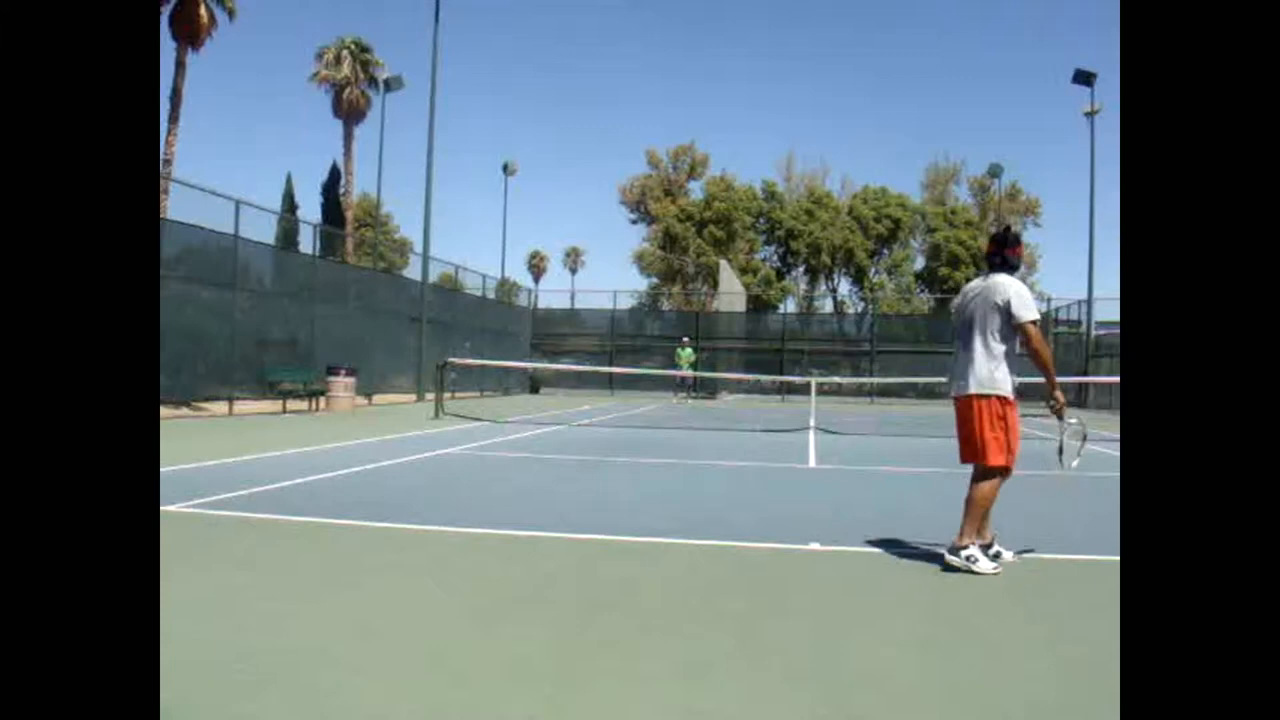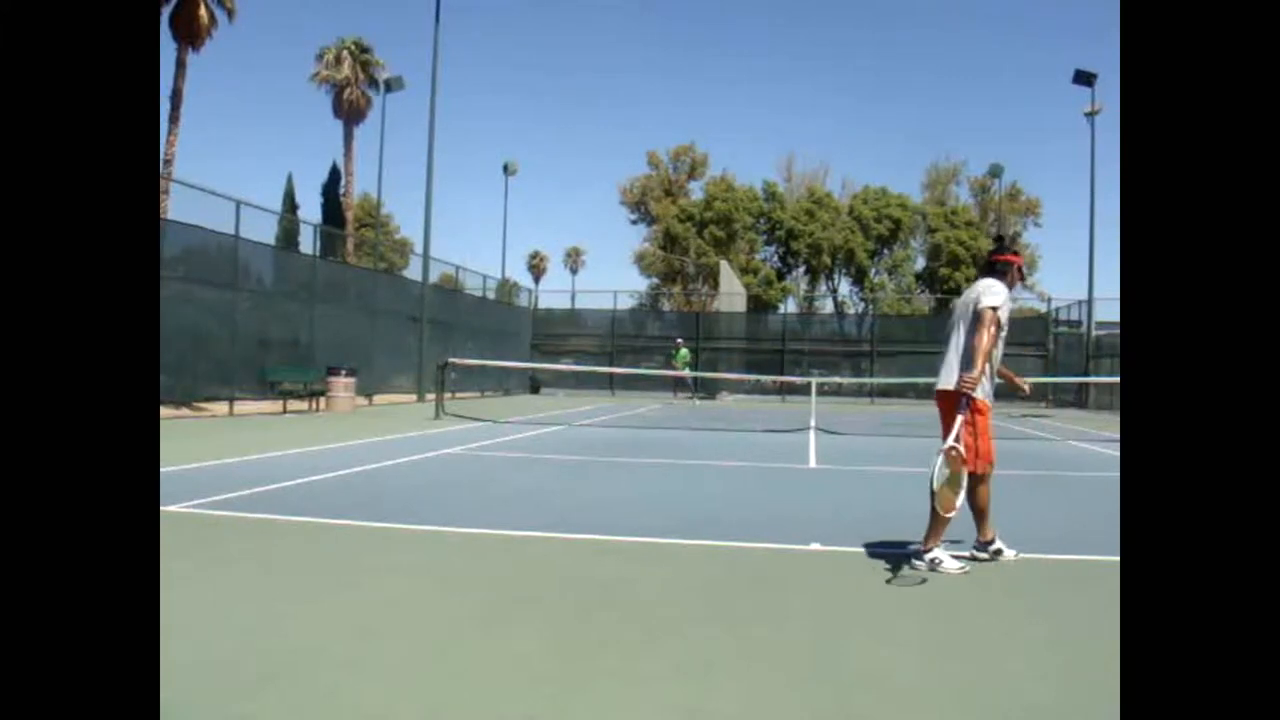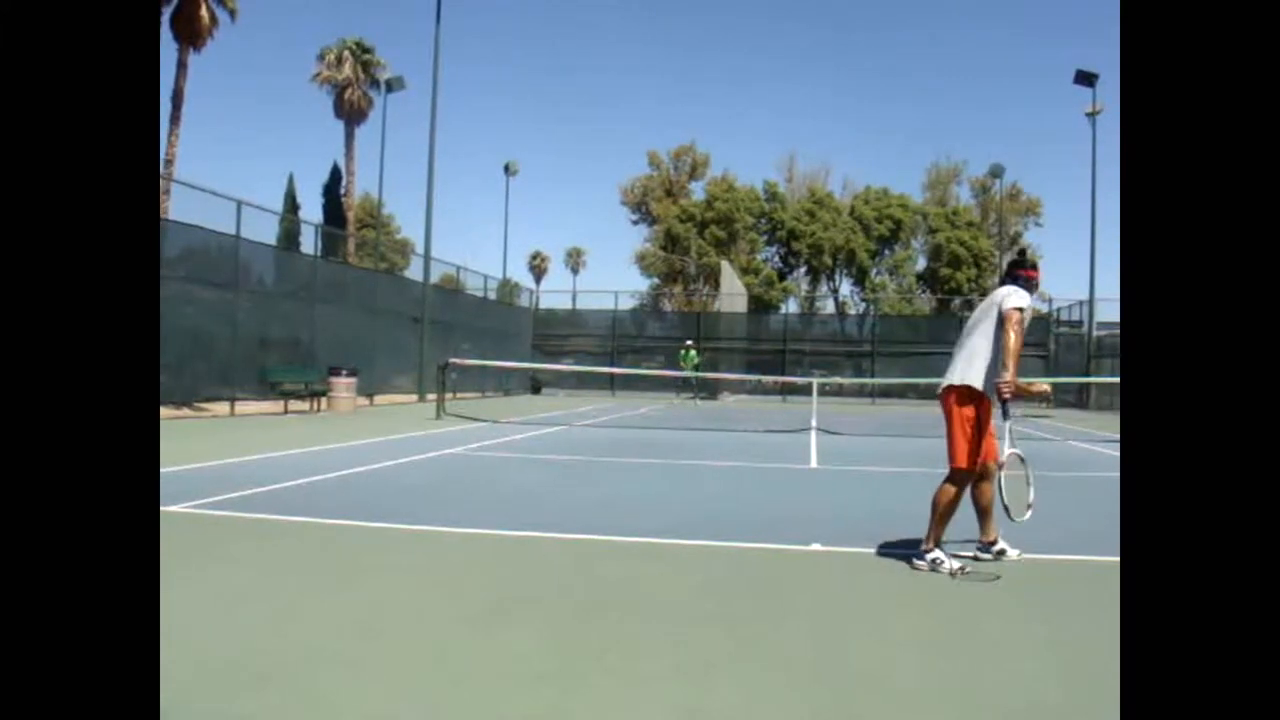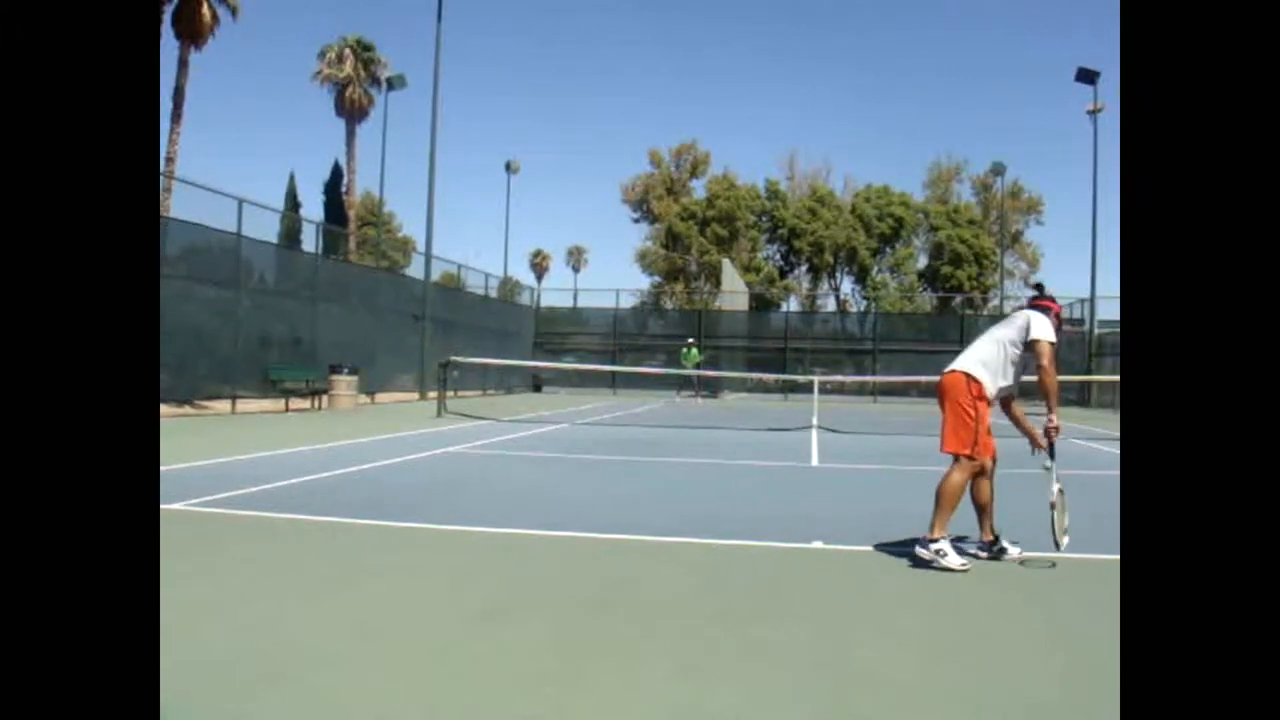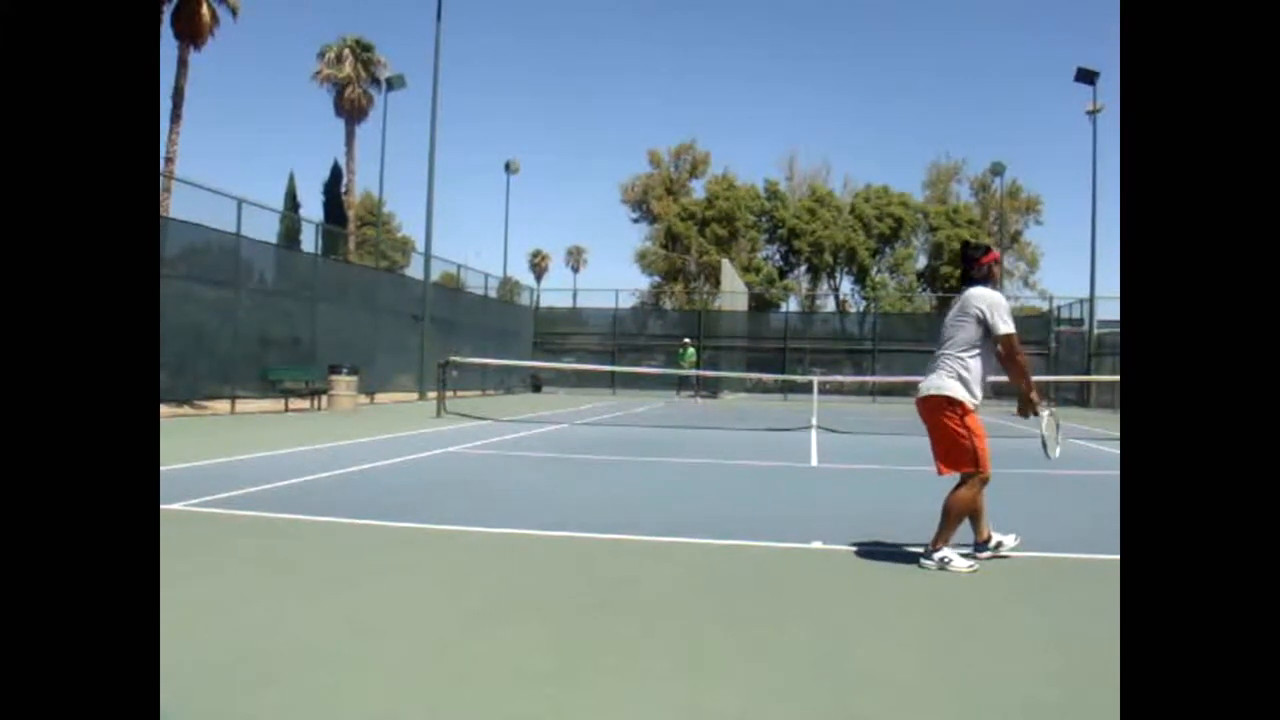
dt=1s
person 1, frame 1
left shoulder: (968, 290)
right shoulder: (1013, 289)
right elbow: (1034, 341)
right wrist: (1053, 387)
left hip: (964, 388)
right hip: (991, 390)
left knee: (985, 468)
right knee: (996, 470)
left ankle: (985, 542)
right ankle: (962, 544)
person 1, frame 2
left shoulder: (978, 292)
right shoulder: (995, 290)
right elbow: (987, 329)
left wrist: (1010, 378)
right wrist: (976, 372)
left hip: (968, 392)
right hip: (963, 392)
left knee: (982, 468)
right knee: (964, 471)
left ankle: (986, 540)
right ankle: (928, 549)
person 1, frame 3
left shoulder: (993, 301)
right shoulder: (1017, 296)
right elbow: (1012, 329)
left wrist: (1026, 389)
right wrist: (1009, 367)
left hip: (974, 392)
right hip: (968, 391)
left knee: (989, 468)
right knee: (963, 471)
left ankle: (989, 541)
right ankle: (929, 550)
person 1, frame 4
left shoulder: (1015, 337)
right shoulder: (1039, 319)
left elbow: (1008, 400)
right elbow: (1046, 365)
left wrist: (1032, 436)
right wrist: (1052, 414)
left hip: (965, 385)
right hip: (966, 383)
left knee: (985, 464)
right knee: (967, 463)
left ankle: (989, 540)
right ankle: (934, 541)
person 1, frame 5
left shoulder: (972, 300)
right shoulder: (990, 298)
left elbow: (1002, 353)
right elbow: (1014, 353)
left wrist: (1023, 391)
right wrist: (1029, 394)
left hip: (942, 396)
right hip: (949, 398)
left knee: (975, 473)
right knee: (976, 474)
left ankle: (984, 539)
right ankle: (936, 550)
